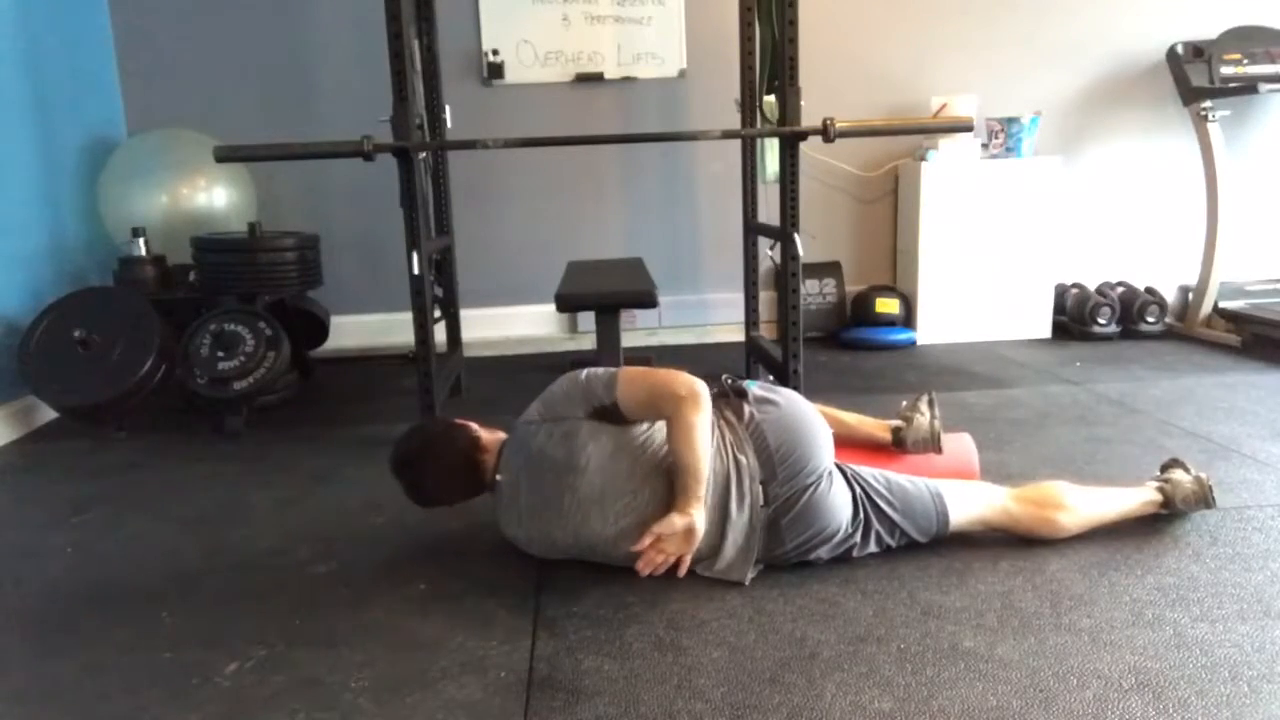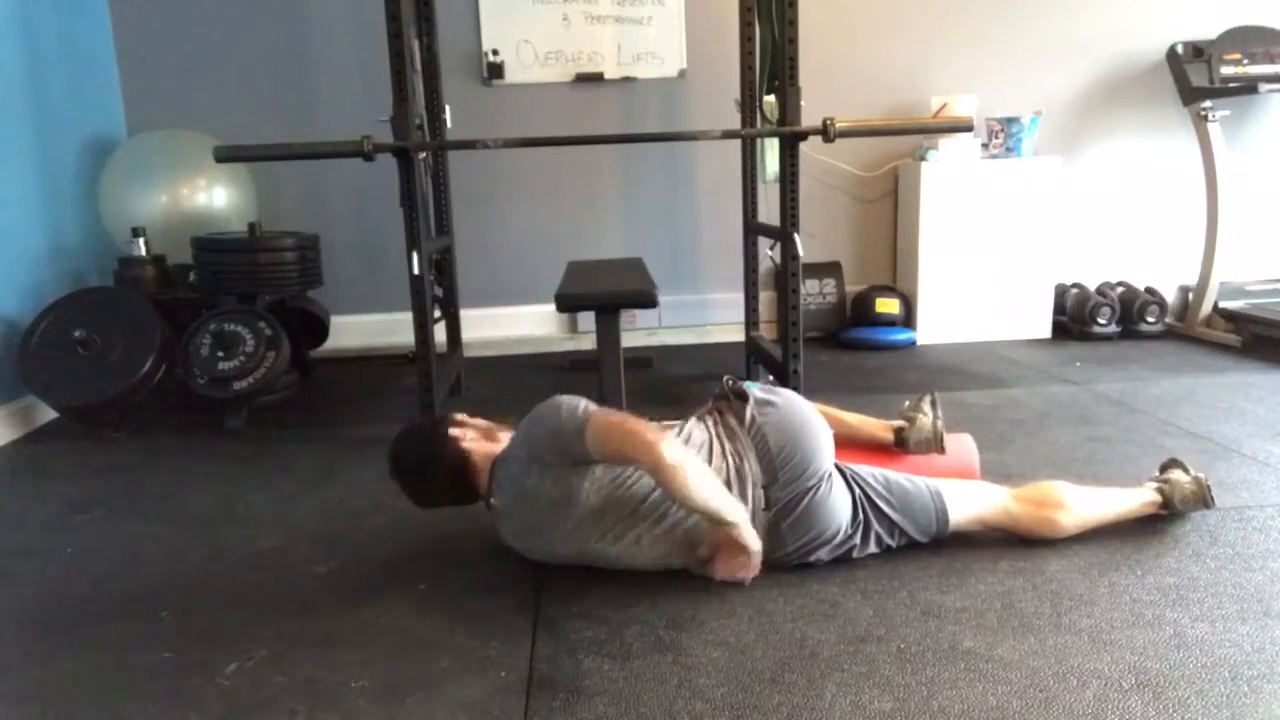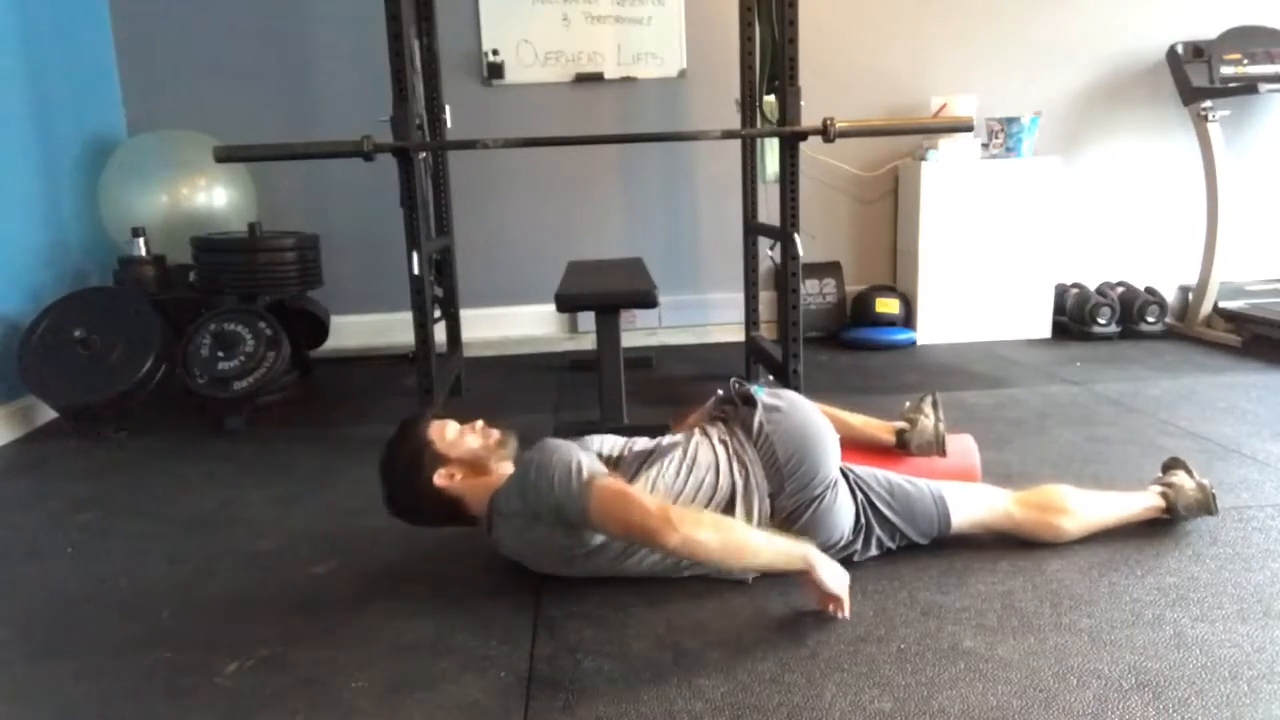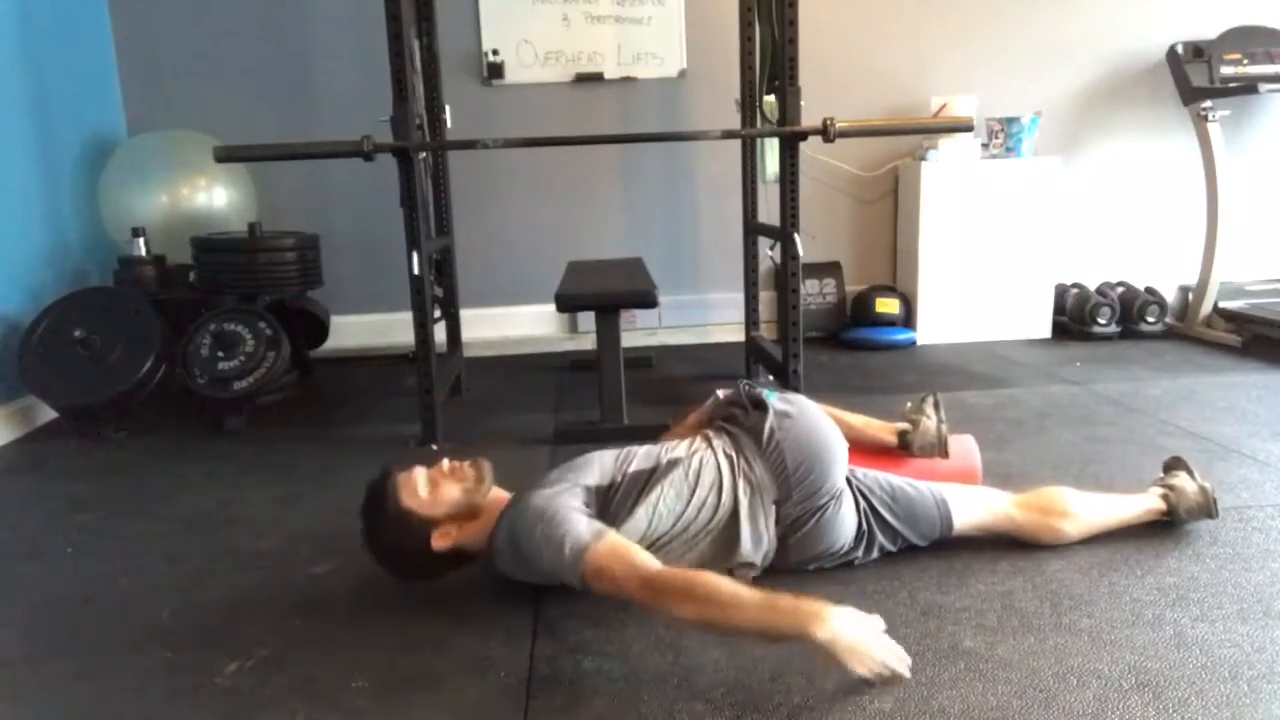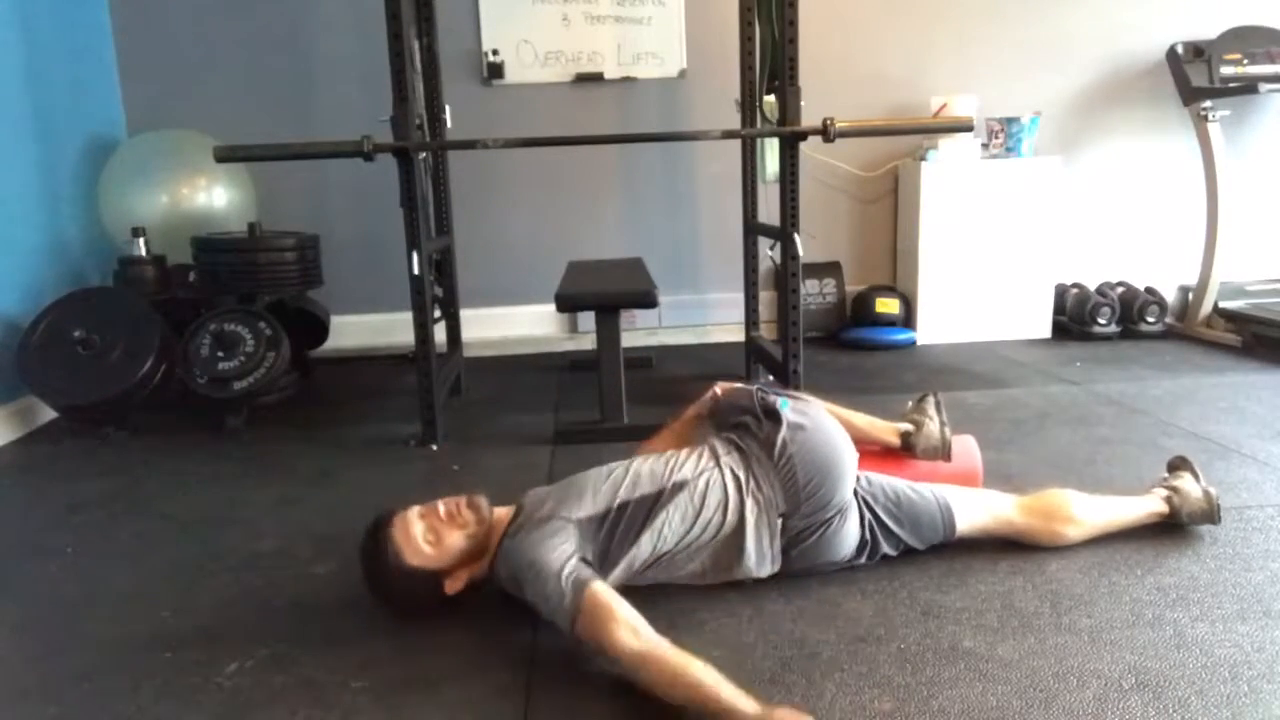
dt=0.4s
person 1, frame 1
left shoulder: (521, 529)
right shoulder: (553, 408)
right elbow: (687, 394)
right wrist: (689, 508)
left hip: (783, 503)
right hip: (771, 446)
person 1, frame 2
left shoulder: (517, 534)
right shoulder: (540, 434)
right elbow: (654, 446)
right wrist: (734, 521)
left hip: (783, 520)
right hip: (802, 522)
person 1, frame 3
left shoulder: (513, 537)
right shoulder: (540, 468)
right elbow: (665, 526)
left wrist: (684, 432)
right wrist: (805, 557)
right hip: (806, 510)
left ankle: (898, 435)
right ankle: (1160, 496)
person 1, frame 4
left shoulder: (519, 535)
right shoulder: (536, 525)
right elbow: (658, 590)
left wrist: (695, 417)
right wrist: (818, 621)
right hip: (808, 524)
right knee: (1007, 510)
left ankle: (940, 445)
right ankle: (1161, 496)
person 1, frame 5
left shoulder: (529, 527)
right shoulder: (535, 562)
right elbow: (637, 650)
left wrist: (697, 411)
left hip: (783, 460)
right hip: (809, 529)
right knee: (1006, 513)
